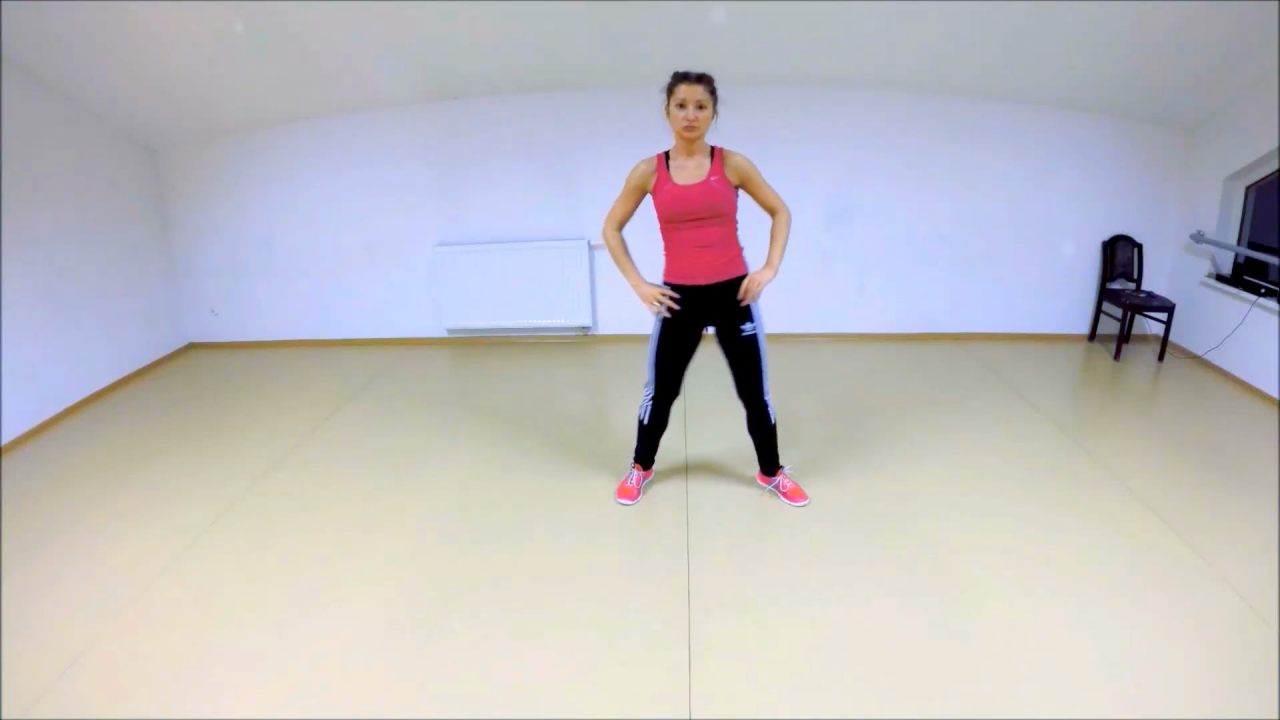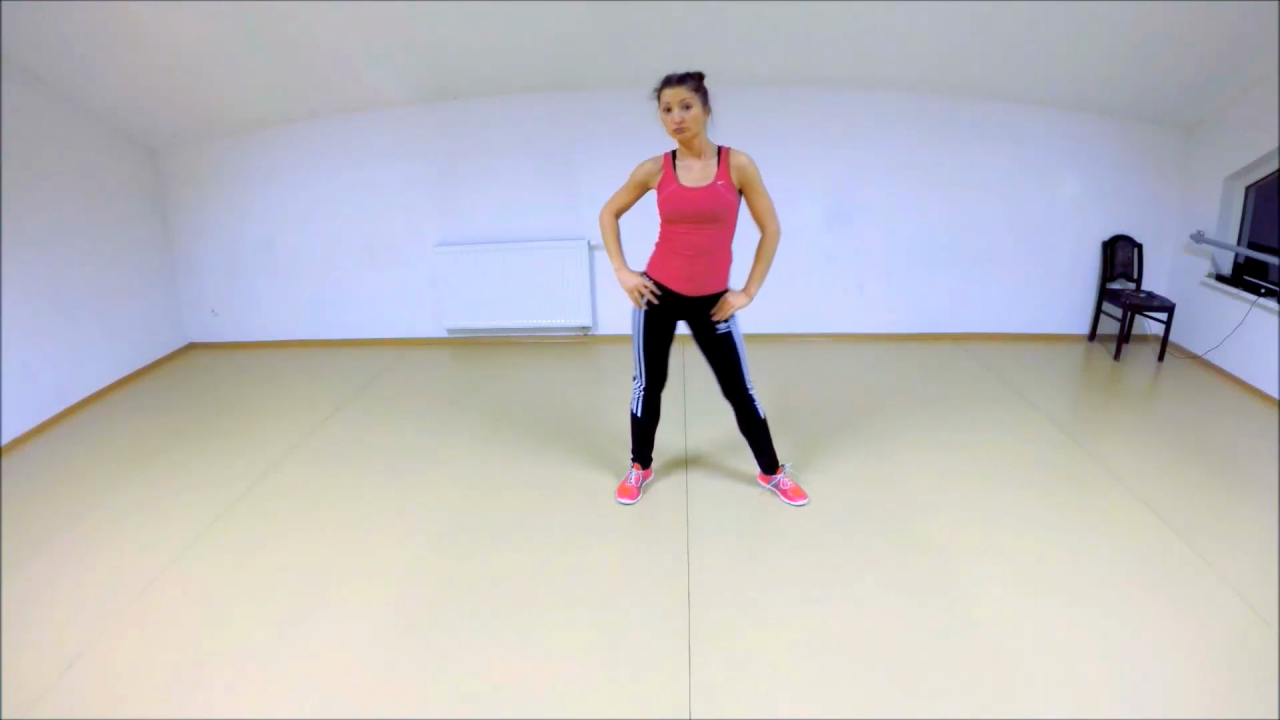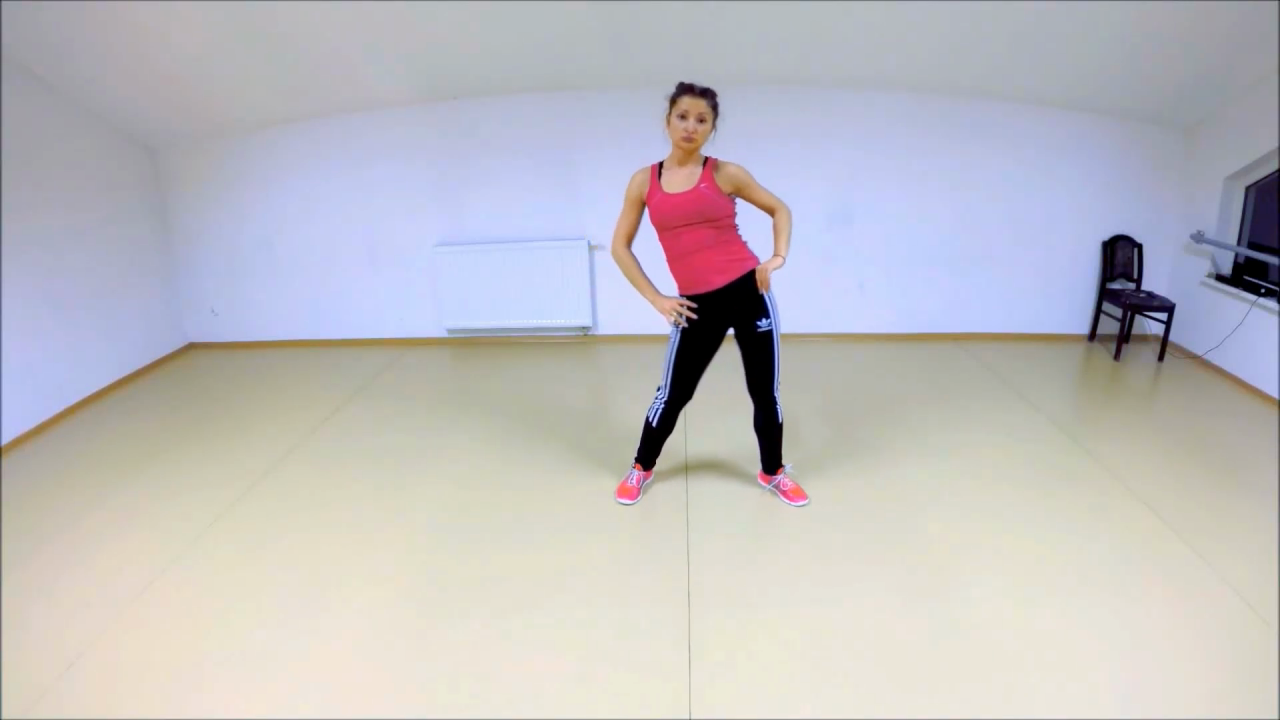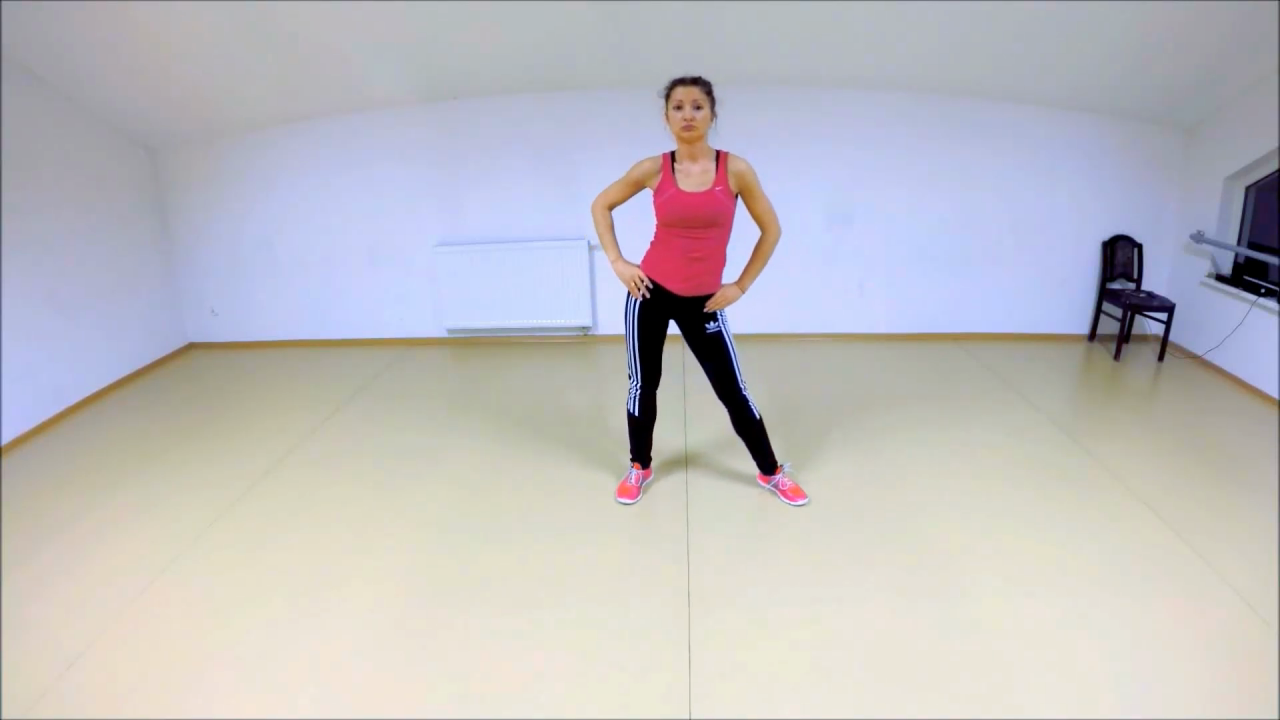
dt=1s
person 1, frame 1
left shoulder: (732, 164)
right shoulder: (649, 171)
left elbow: (780, 211)
right elbow: (612, 228)
left wrist: (771, 267)
right wrist: (638, 283)
left hip: (733, 294)
right hip: (680, 298)
left knee: (755, 392)
right knee: (660, 392)
left ankle: (771, 472)
right ankle: (641, 468)
person 1, frame 2
left shoulder: (738, 165)
right shoulder: (654, 170)
left elbow: (770, 229)
right elbow: (609, 214)
left wrist: (747, 291)
right wrist: (622, 272)
left hip: (713, 300)
right hip: (658, 294)
left knee: (739, 389)
right knee: (648, 384)
left ankle: (771, 471)
right ankle: (640, 466)
person 1, frame 3
left shoulder: (725, 174)
right shoulder: (644, 181)
left elbow: (779, 209)
right elbow: (620, 246)
left wrist: (779, 257)
right wrist: (656, 299)
left hip: (748, 291)
right hip: (698, 305)
left knee: (765, 391)
right knee: (673, 394)
left ankle: (772, 471)
right ankle: (642, 467)
person 1, frame 4
left shoulder: (736, 170)
right shoulder: (652, 169)
left elbow: (771, 229)
right elbow: (601, 205)
left wrist: (741, 285)
right wrist: (617, 262)
left hip: (704, 302)
right hip: (650, 292)
left knee: (733, 391)
right knee: (643, 384)
left ankle: (770, 471)
right ankle: (639, 467)
